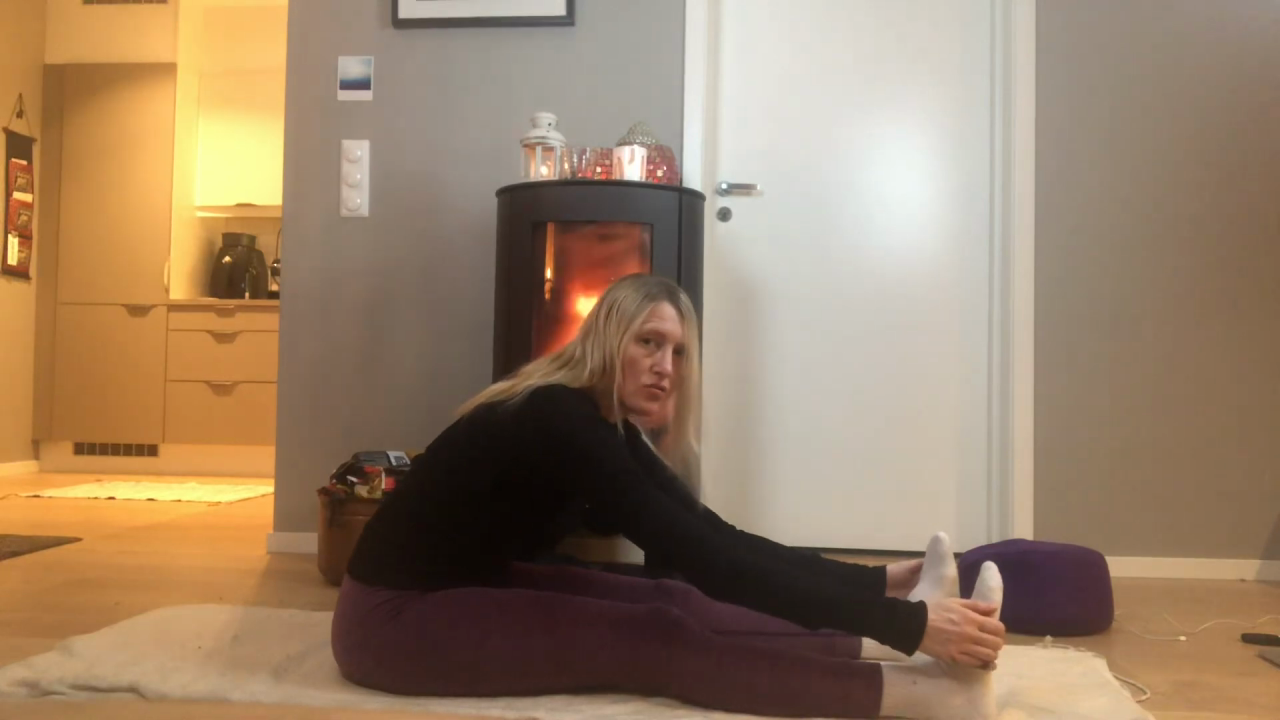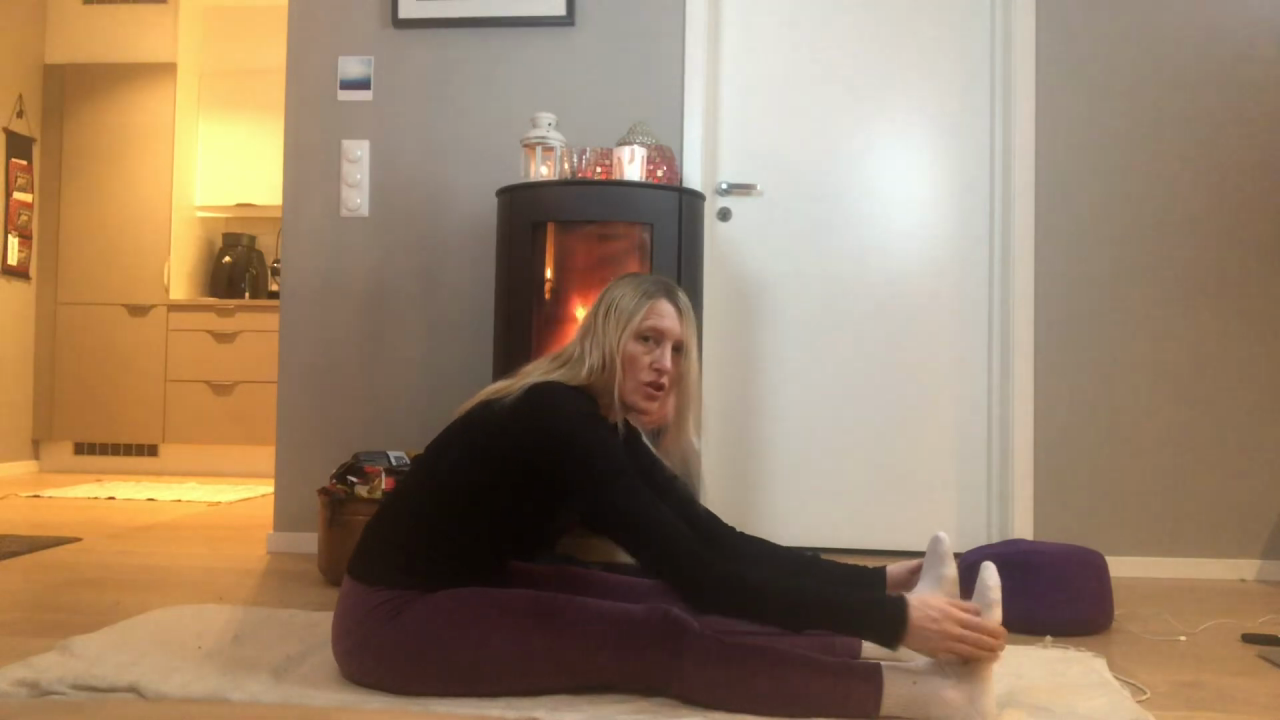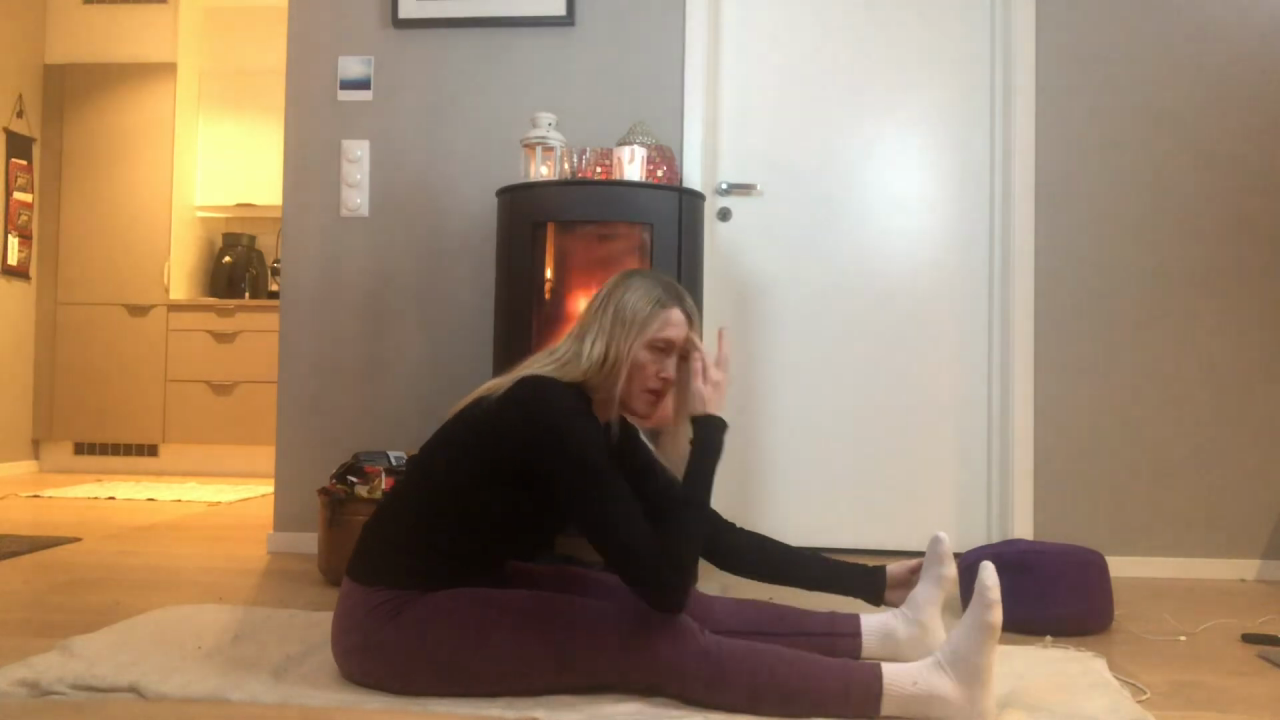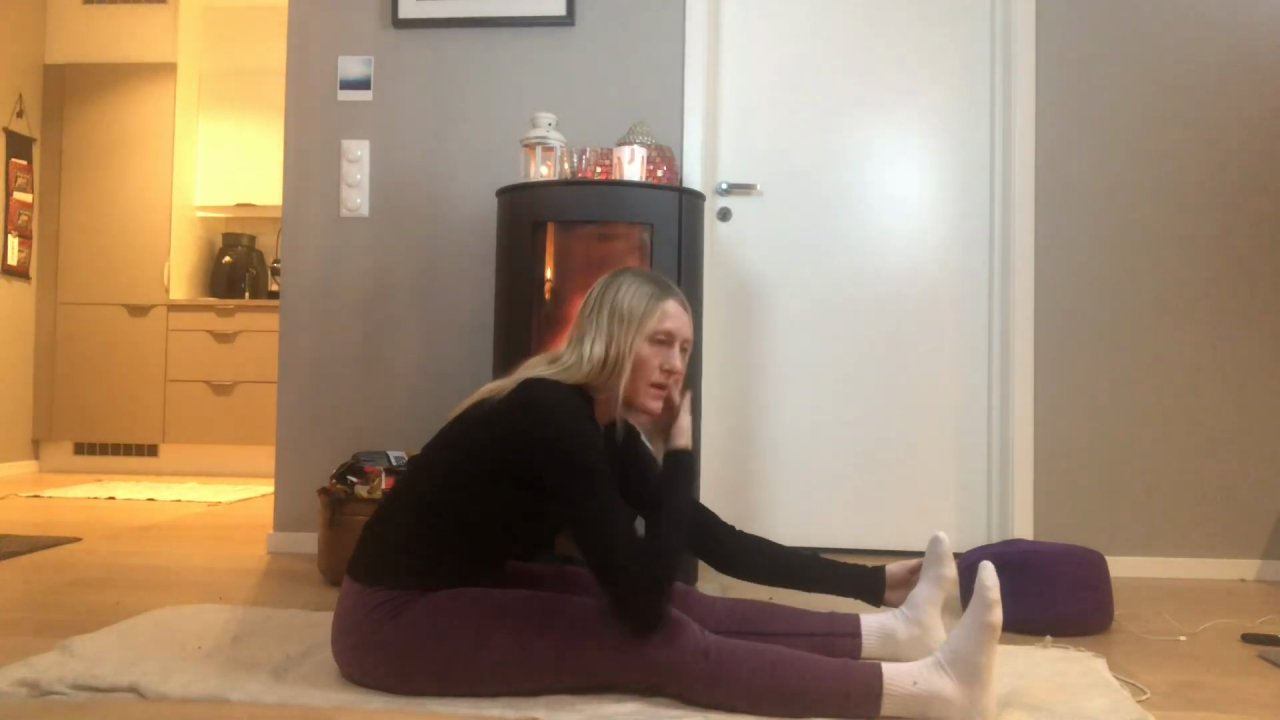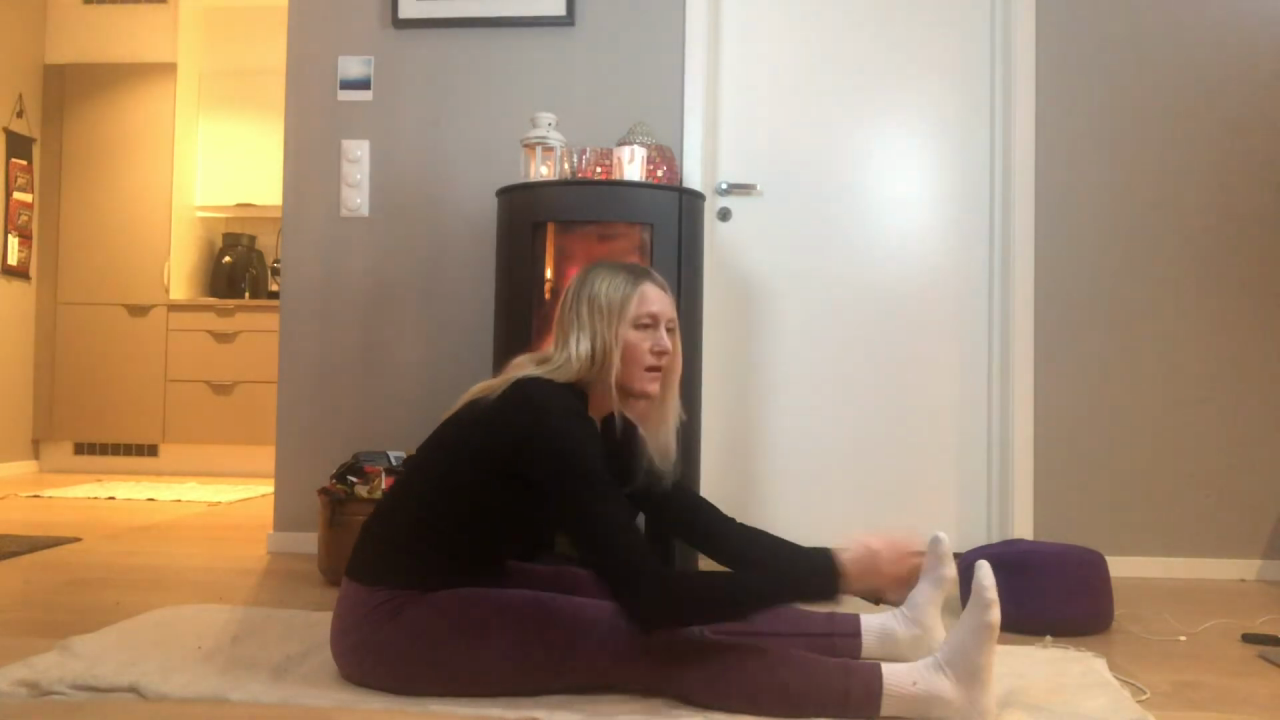
dt=0.4s
person 1, frame 1
left shoulder: (608, 426)
right shoulder: (562, 422)
left elbow: (722, 540)
right elbow: (714, 568)
left wrist: (878, 582)
right wrist: (908, 623)
left hip: (473, 588)
right hip: (398, 618)
left knee: (671, 604)
right knee: (659, 638)
left ankle: (887, 651)
person 1, frame 2
left shoulder: (610, 429)
right shoulder: (560, 420)
left elbow: (718, 547)
right elbow: (699, 584)
left wrist: (875, 590)
right wrist: (895, 614)
left hip: (474, 589)
right hip: (395, 619)
left knee: (664, 611)
right knee: (653, 641)
left ankle: (890, 637)
person 1, frame 3
left shoulder: (607, 427)
right shoulder: (550, 414)
left elbow: (718, 542)
right elbow: (664, 582)
left wrist: (873, 580)
right wrist: (708, 427)
left hip: (474, 590)
right hip: (397, 620)
left knee: (681, 613)
right knee: (661, 641)
left ankle: (890, 630)
person 1, frame 4
left shoulder: (609, 430)
right shoulder: (551, 416)
left elbow: (717, 544)
right elbow: (638, 608)
left wrist: (873, 583)
right wrist: (679, 457)
left hip: (472, 593)
right hip: (397, 620)
left knee: (673, 607)
right knee: (663, 641)
left ankle: (892, 632)
person 1, frame 5
left shoulder: (607, 426)
right shoulder: (546, 416)
left elbow: (715, 533)
right elbow: (645, 601)
left wrist: (863, 576)
right wrist: (834, 576)
left hip: (473, 591)
right hip: (396, 620)
left knee: (670, 617)
right knee: (657, 642)
left ankle: (893, 638)
